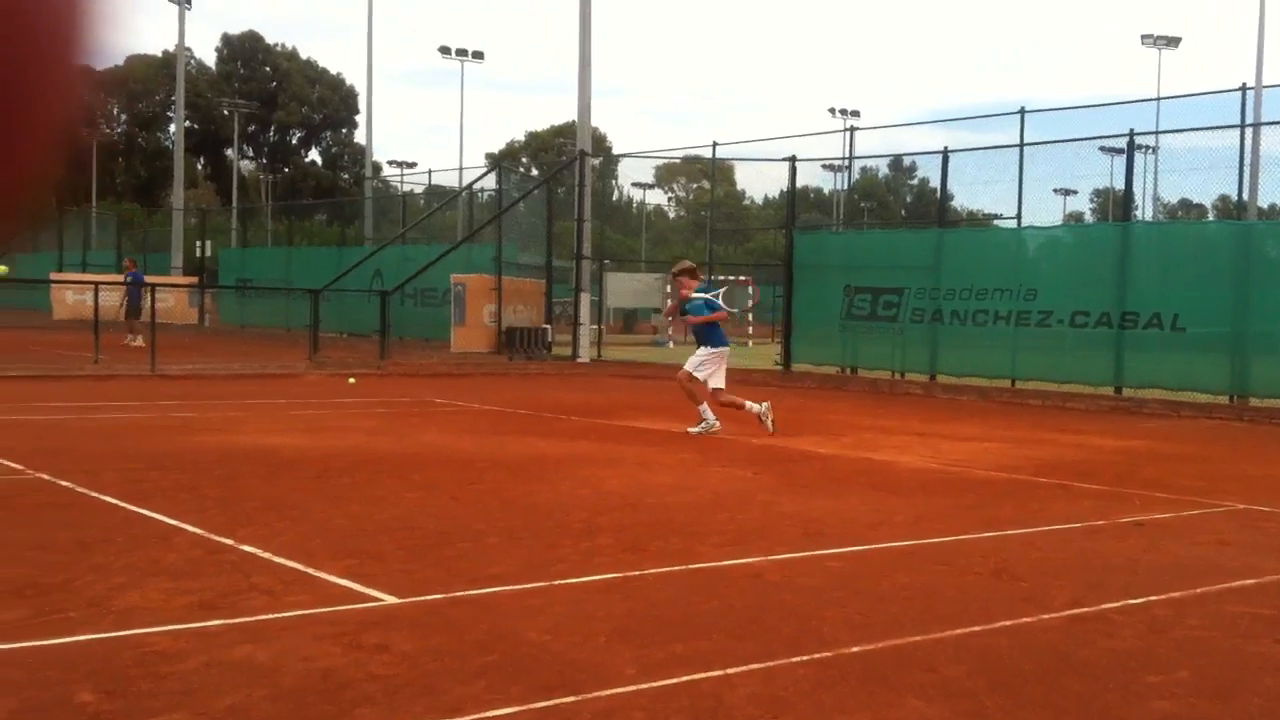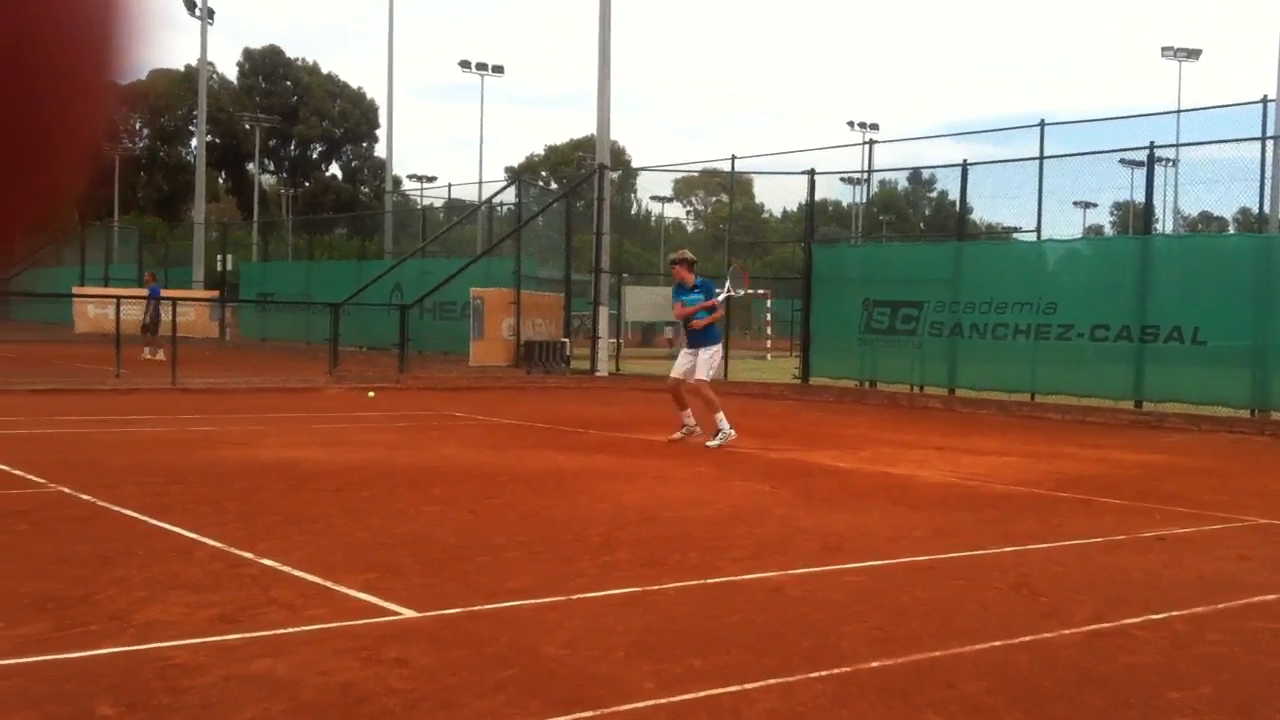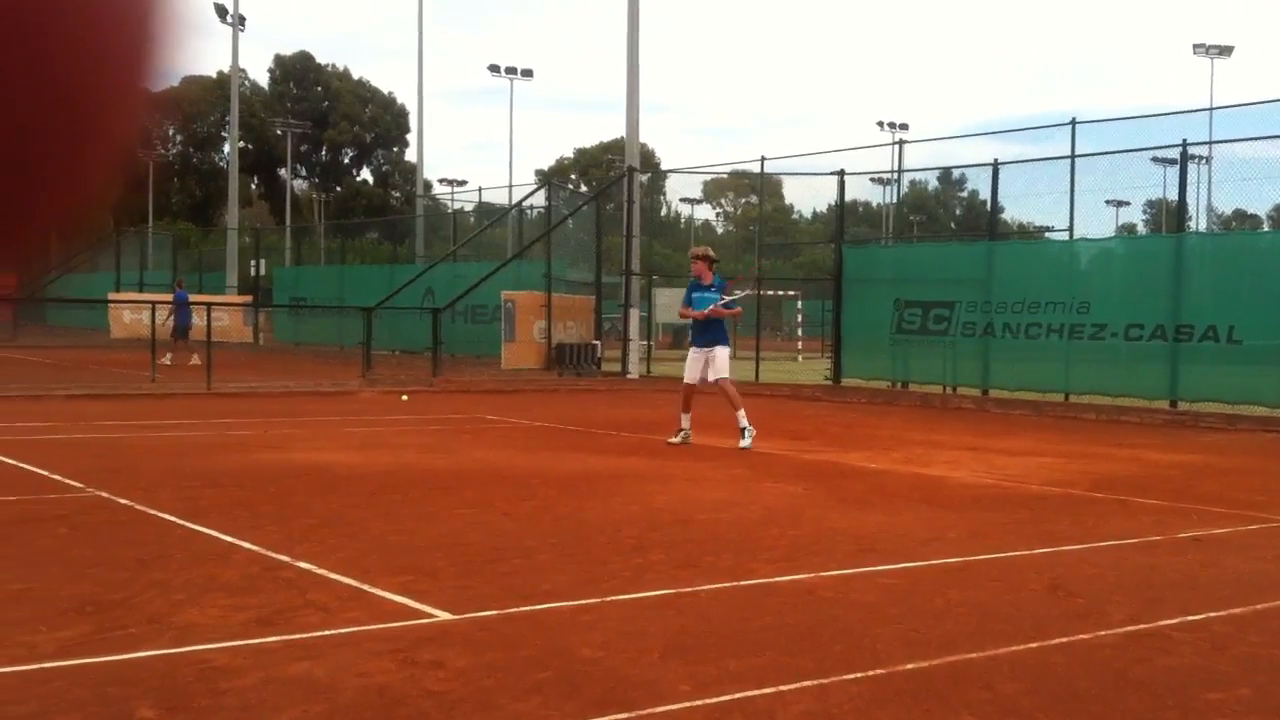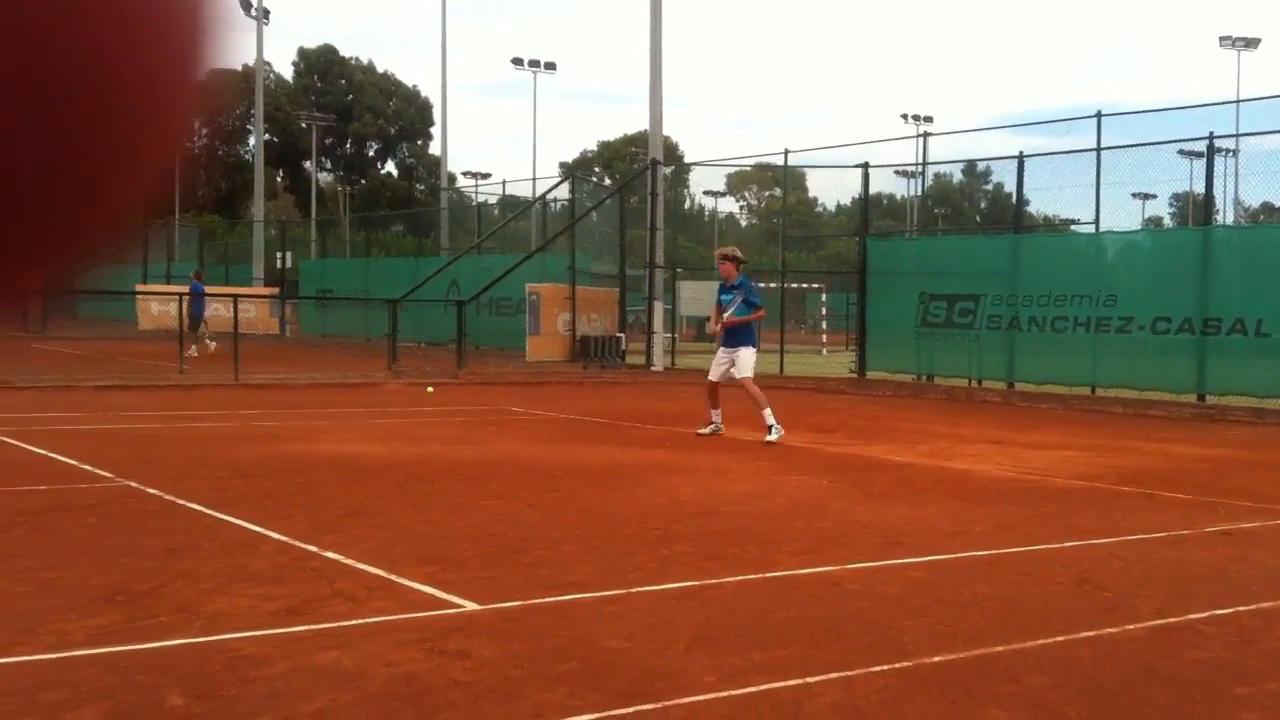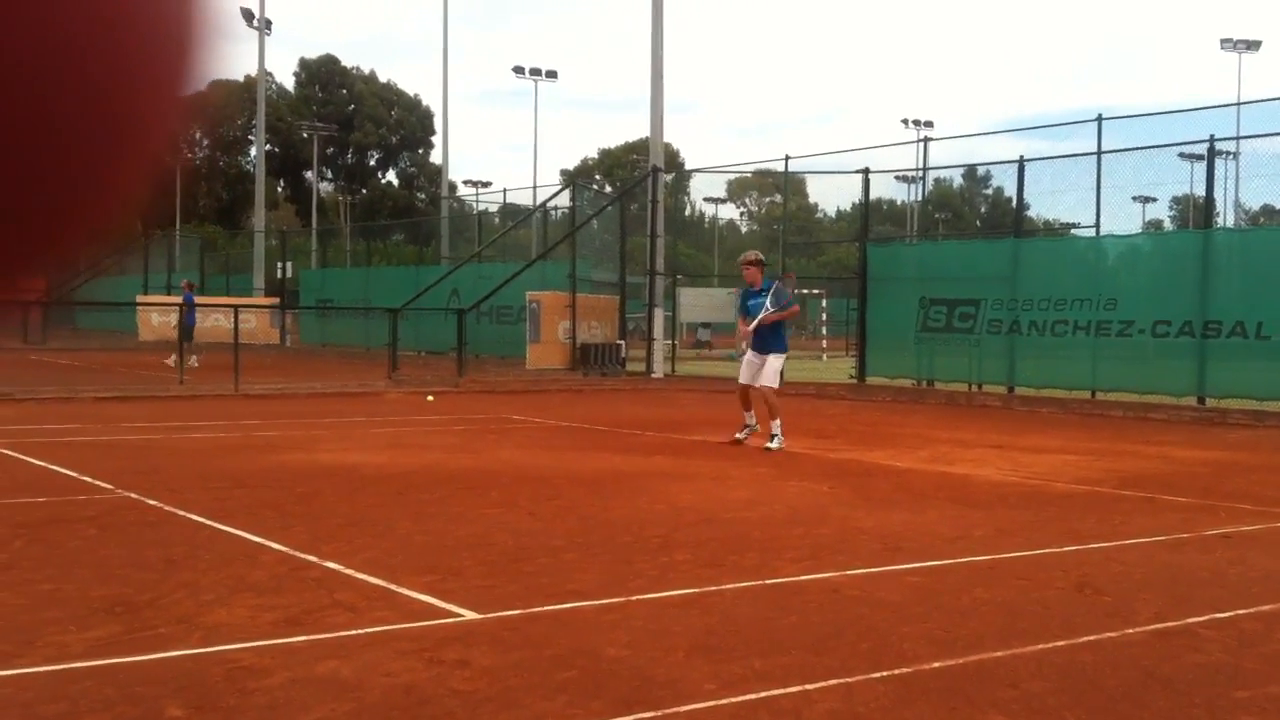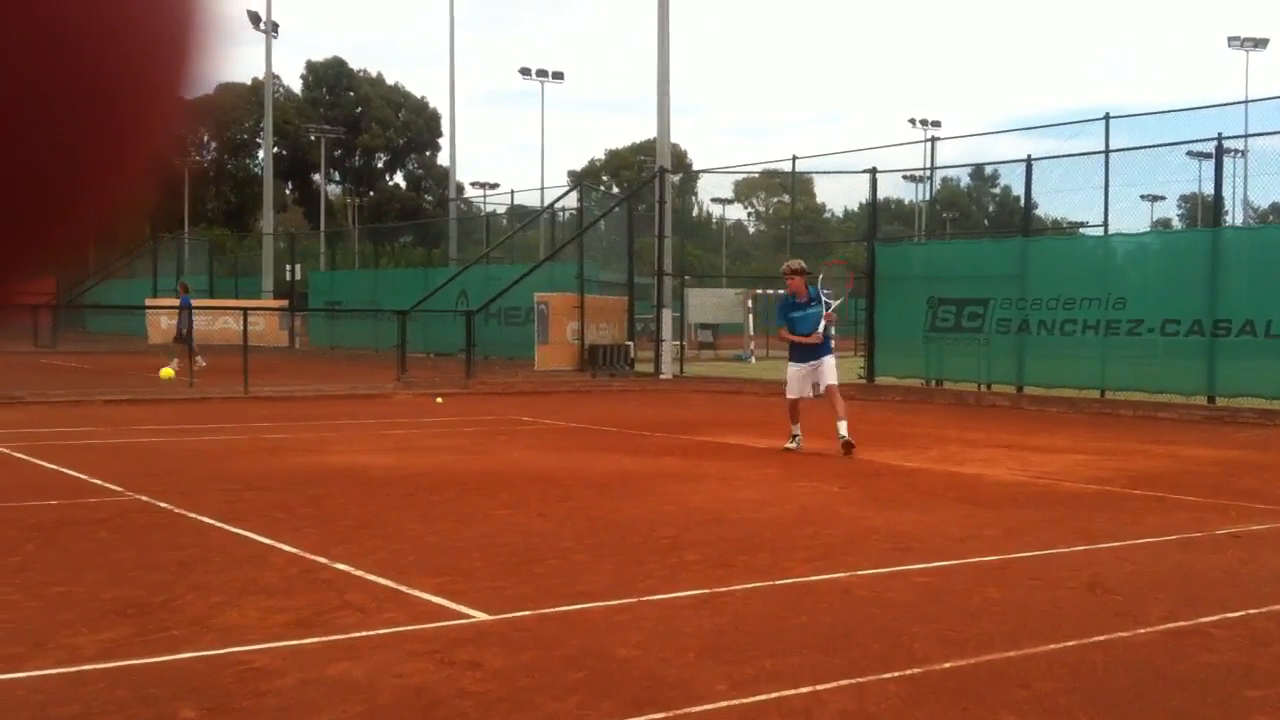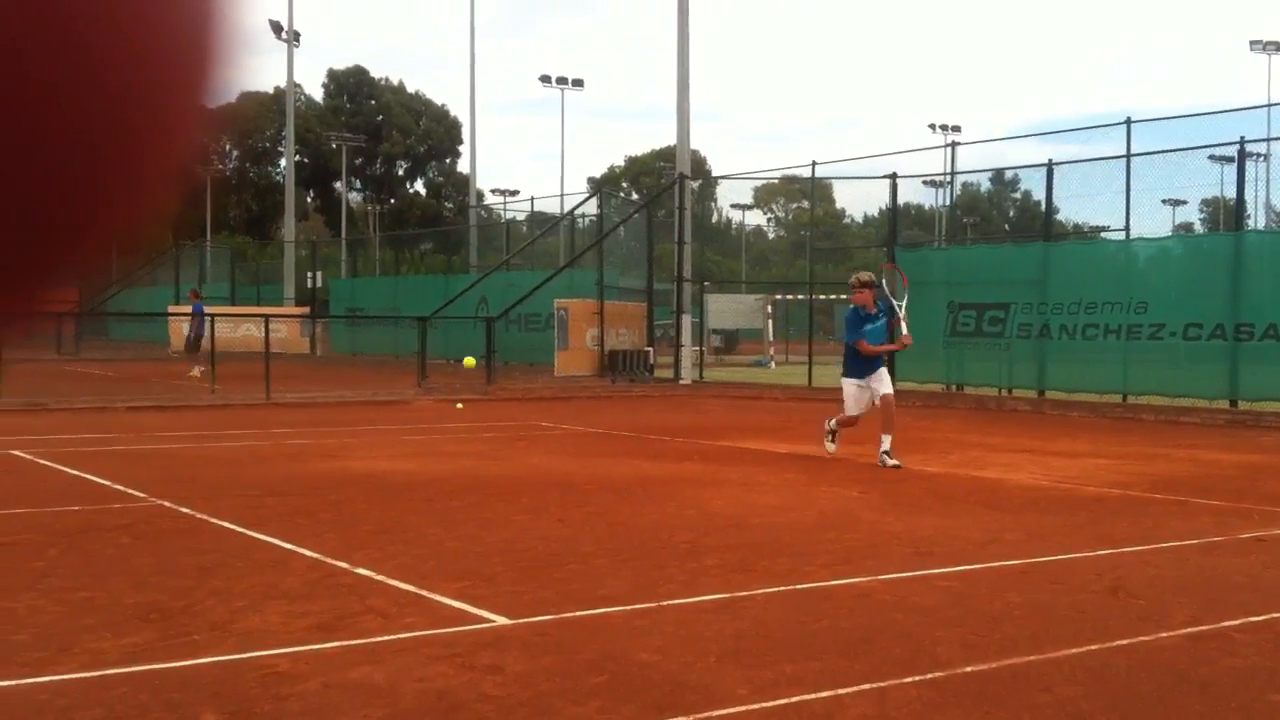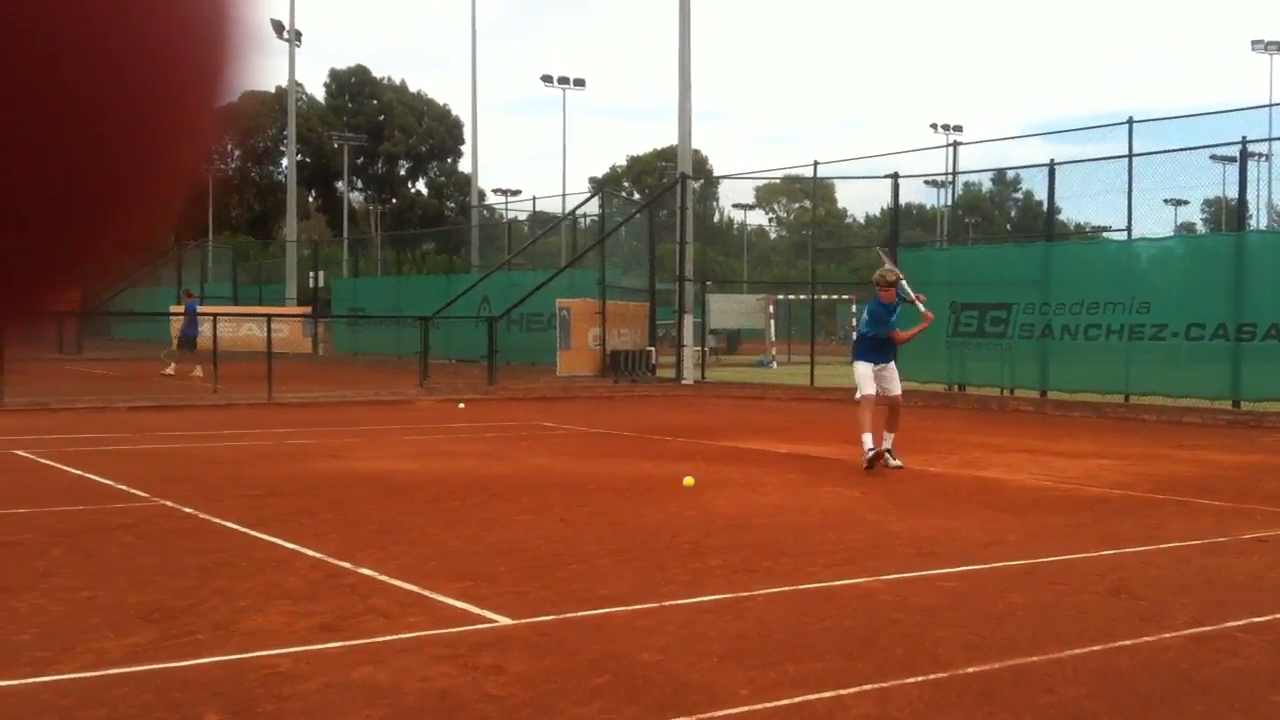
dt=0.3s
person 1, frame 1
left shoulder: (707, 291)
right shoulder: (686, 299)
left elbow: (723, 315)
right elbow: (668, 315)
left wrist: (698, 320)
right wrist: (679, 298)
left hip: (714, 346)
right hip: (707, 348)
left knee: (683, 377)
right knee: (719, 399)
left ankle: (709, 420)
right ankle: (760, 409)
person 1, frame 2
left shoulder: (706, 286)
right shoulder: (677, 289)
left elbow: (719, 313)
right elbow: (678, 314)
left wrist: (704, 321)
right wrist: (705, 305)
left hip: (709, 344)
right hip: (690, 346)
left knee: (699, 386)
right knee: (673, 385)
left ankle: (725, 429)
right ankle: (690, 425)
person 1, frame 3
left shoulder: (721, 286)
right shoulder: (692, 286)
left elbow: (738, 310)
right elbow: (682, 311)
left wrist: (722, 312)
right wrist: (695, 314)
left hip: (718, 344)
right hip: (697, 345)
left knee: (724, 384)
right knee: (687, 388)
left ankle: (746, 428)
right ankle: (685, 431)
person 1, frame 4
left shoulder: (746, 287)
right shoulder: (722, 287)
left elbow: (761, 313)
left wrist: (737, 321)
right wrist: (714, 325)
left hip: (745, 345)
right hip: (726, 345)
left knee: (746, 382)
right knee: (711, 384)
left ankle: (773, 426)
right ankle: (716, 423)
person 1, frame 5
left shoulder: (774, 288)
right shoulder: (746, 293)
left elbow: (796, 308)
right elbow: (743, 318)
left wrist: (775, 317)
right wrist: (742, 328)
left hip: (776, 349)
right hip: (755, 349)
left knee: (766, 391)
right knee: (743, 388)
left ankle: (777, 434)
right ankle: (750, 424)
person 1, frame 6
left shoulder: (819, 296)
right shoulder: (785, 303)
left elbow: (832, 318)
right elbow: (783, 334)
left wrist: (829, 319)
right wrist: (806, 340)
left hip: (823, 355)
right hip: (798, 359)
left knee: (832, 390)
right knee: (793, 401)
left ankle: (843, 436)
right ankle: (796, 435)
person 1, frame 7
left shoulder: (884, 307)
right shoulder: (852, 317)
left elbow: (891, 331)
right elbow: (864, 349)
right wrist: (896, 347)
left hip: (877, 368)
right hip: (853, 372)
left knee: (888, 401)
right knee: (852, 419)
left ankle: (885, 451)
right ankle: (831, 425)
person 1, frame 8
left shoulder: (895, 297)
right shoulder: (876, 310)
right elbow: (899, 338)
left wrist: (914, 300)
right wrist: (923, 324)
left hip: (885, 359)
right hip: (864, 359)
left knee: (895, 402)
right knee: (869, 399)
left ankle: (887, 449)
right ankle: (869, 449)
